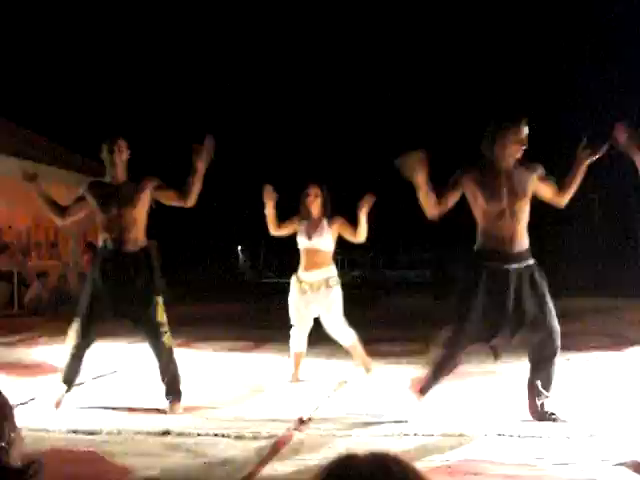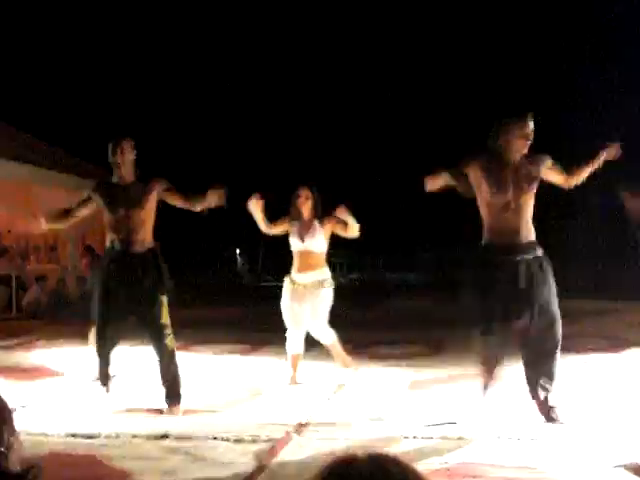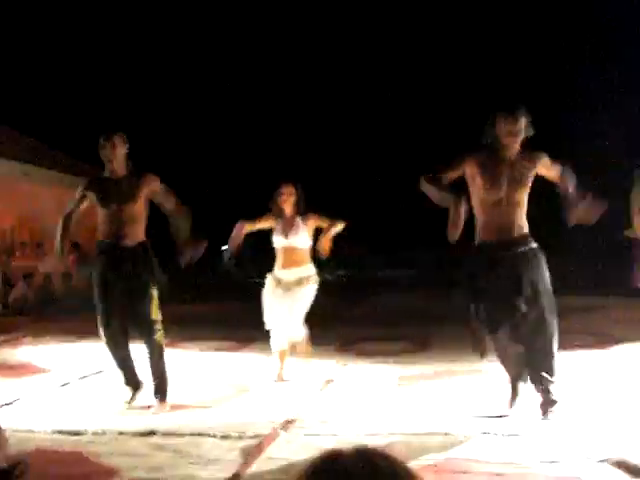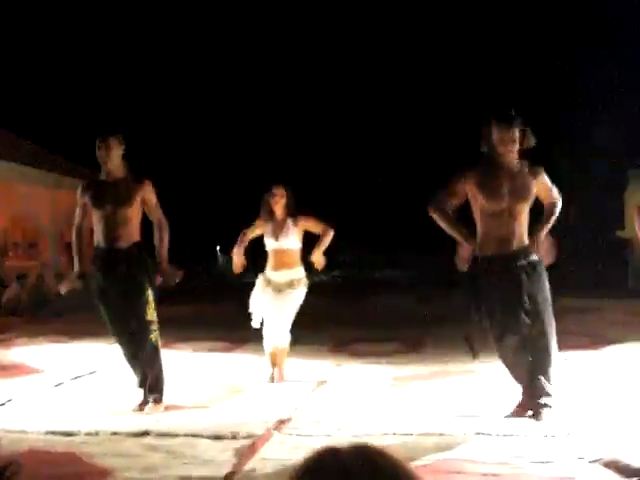
dt=0.1s
person 1, frame 1
left shoulder: (529, 173)
right shoulder: (472, 177)
left elbow: (560, 198)
right elbow: (433, 211)
left wrist: (582, 165)
right wrist: (421, 177)
left hip: (523, 265)
right hip: (487, 265)
left knee: (548, 334)
right knee: (465, 333)
left ankle: (537, 403)
right ankle: (432, 379)
person 1, frame 2
left shoulder: (538, 163)
right shoulder: (479, 164)
left elbow: (570, 180)
right elbow: (429, 184)
left wrist: (598, 160)
right wrist: (448, 176)
left hip: (531, 257)
right hip: (496, 258)
left knee: (547, 330)
right knee: (494, 329)
left ankle: (543, 399)
right ankle: (488, 374)
person 1, frame 3
left shoulder: (534, 159)
right shoulder: (475, 161)
left elbow: (562, 174)
right elbow: (428, 181)
left wrist: (579, 200)
right wrist: (450, 199)
left hip: (525, 251)
right hip: (490, 256)
left knee: (543, 324)
right knee: (502, 328)
left ankle: (546, 391)
right ankle: (516, 379)
person 1, frame 4
left shoulder: (533, 174)
right shoulder: (474, 175)
left elbow: (554, 201)
right elbow: (438, 209)
left wrist: (542, 231)
right wrist: (463, 239)
left hip: (525, 263)
right hip: (489, 267)
left knee: (542, 335)
right knee: (507, 339)
left ankle: (541, 399)
right ankle: (528, 393)
person 2, frame 1
left shoulder: (145, 186)
right shoulder: (94, 190)
left elbow: (186, 200)
right elbow: (64, 216)
left wrist: (198, 168)
right wrist: (38, 189)
left hip: (138, 263)
right hip: (106, 263)
left knee: (158, 332)
right knee: (83, 330)
left ankle: (173, 394)
right ankle: (67, 384)
person 2, frame 2
left shoulder: (153, 187)
right shoulder: (101, 190)
left elbow: (193, 204)
right elbow: (72, 215)
left wrist: (209, 199)
right wrist: (47, 222)
left hip: (146, 263)
right hip: (114, 264)
left knee: (161, 335)
right knee: (104, 332)
left ankle: (173, 398)
right ankle: (104, 380)
person 2, frame 3
left shoulder: (146, 181)
right shoulder: (92, 186)
left elbow: (177, 210)
right elbow: (69, 216)
left wrist: (185, 239)
right wrist: (60, 249)
left hip: (137, 258)
right hip: (107, 258)
left knee: (151, 328)
right knee: (111, 331)
left ankle: (160, 393)
right ankle: (133, 383)
person 2, frame 4
left shoulder: (141, 187)
right shoulder: (88, 189)
left elbow: (161, 224)
right elbow: (79, 230)
left wrist: (163, 263)
right wrist: (77, 269)
left hip: (133, 260)
right hip: (103, 261)
left knee: (146, 330)
right knee: (123, 332)
left ankle: (156, 395)
right ankle: (148, 389)
person 3, frame 1
left shoulder: (333, 223)
right shoulder: (300, 222)
left elbow: (358, 237)
right elbow: (275, 230)
left wrist: (363, 213)
right wrist: (270, 207)
left hip: (326, 280)
right hip: (302, 281)
left knee: (335, 324)
right knee: (300, 328)
left ankle: (362, 358)
right ankle: (295, 373)
person 3, frame 2
left shoulder: (325, 223)
right shoulder: (291, 223)
left elbow: (353, 233)
right elbow: (267, 228)
left wrist: (348, 217)
right wrist: (257, 211)
left hip: (319, 281)
right hip: (295, 282)
left knee: (317, 325)
right knee: (295, 332)
left ankle: (340, 354)
right ankle: (293, 375)
person 3, frame 3
left shoulder: (308, 220)
right shoulder: (274, 220)
left elbow: (337, 224)
right elbow: (253, 225)
left wrist: (327, 236)
right wrist: (240, 229)
left hip: (303, 278)
right hip: (279, 278)
left knee: (292, 321)
right knee: (278, 325)
right ankle: (280, 371)
person 3, frame 4
left shoulder: (299, 221)
right shoulder: (264, 223)
left elbow: (327, 230)
right elbow: (246, 235)
left wrist: (319, 251)
right wrist: (238, 250)
left hip: (294, 280)
right hip: (270, 280)
left knee: (280, 324)
right knee: (269, 328)
left ankle: (280, 369)
right ankle: (273, 372)
